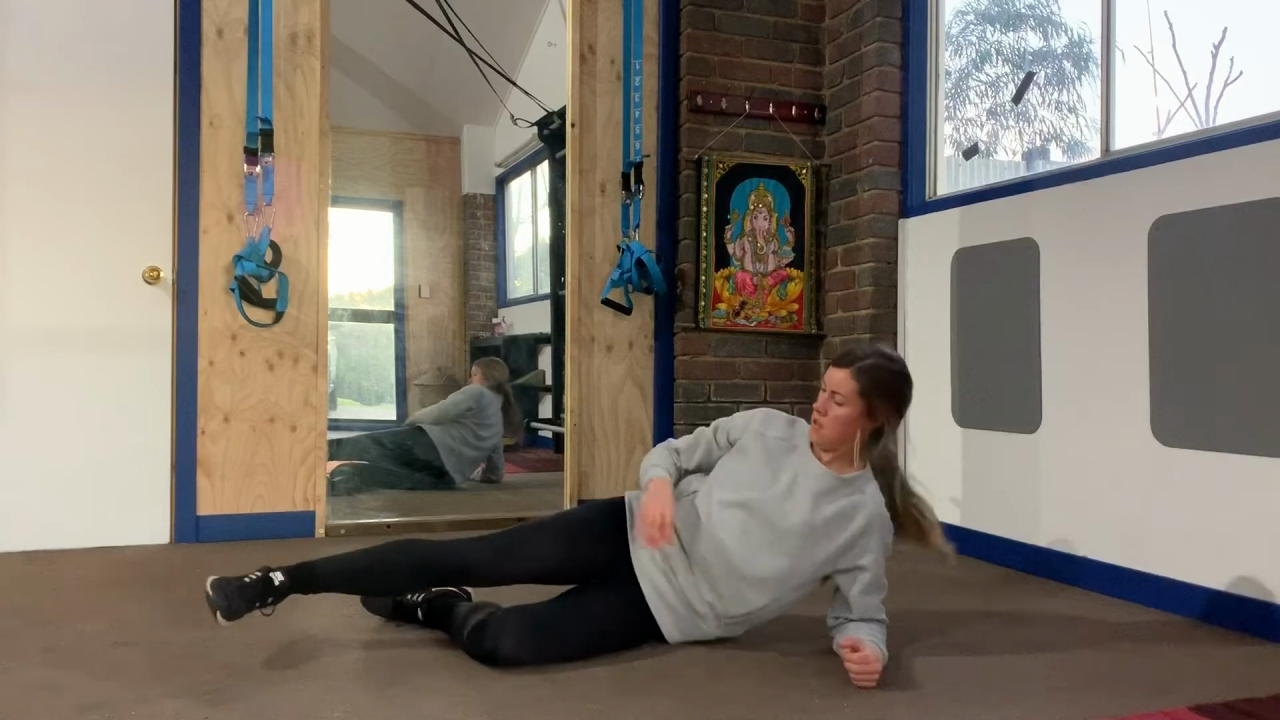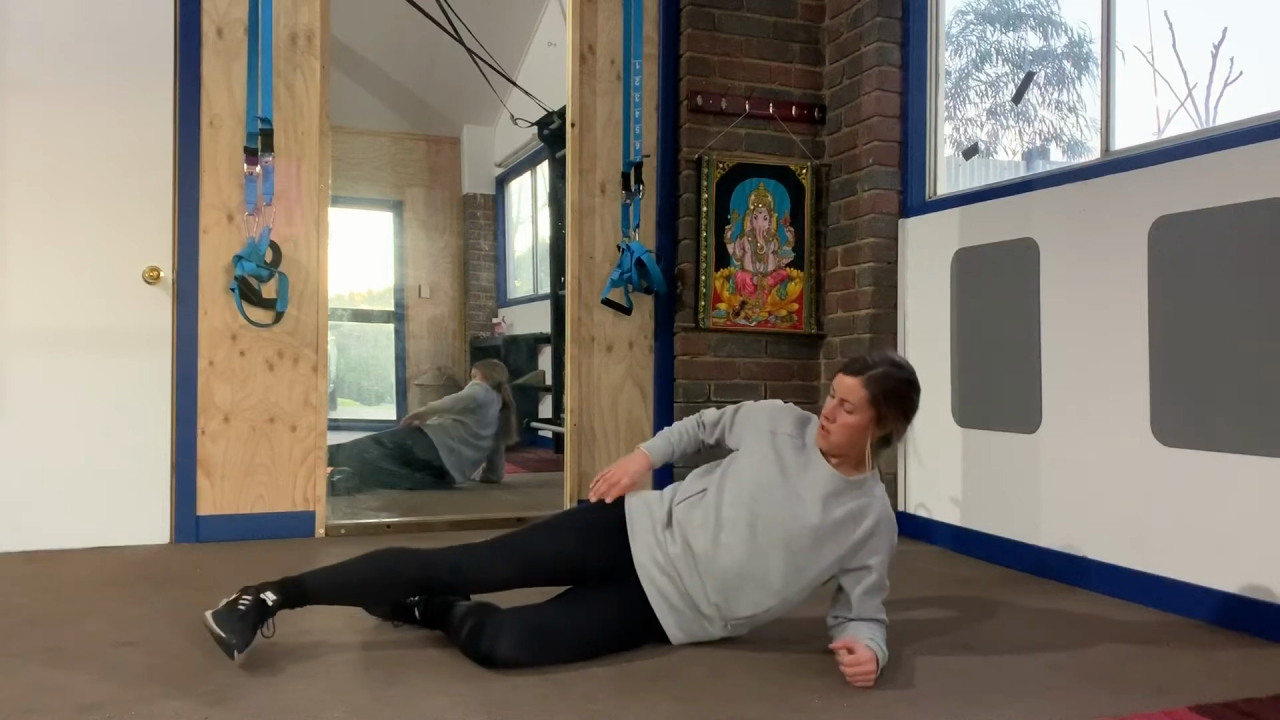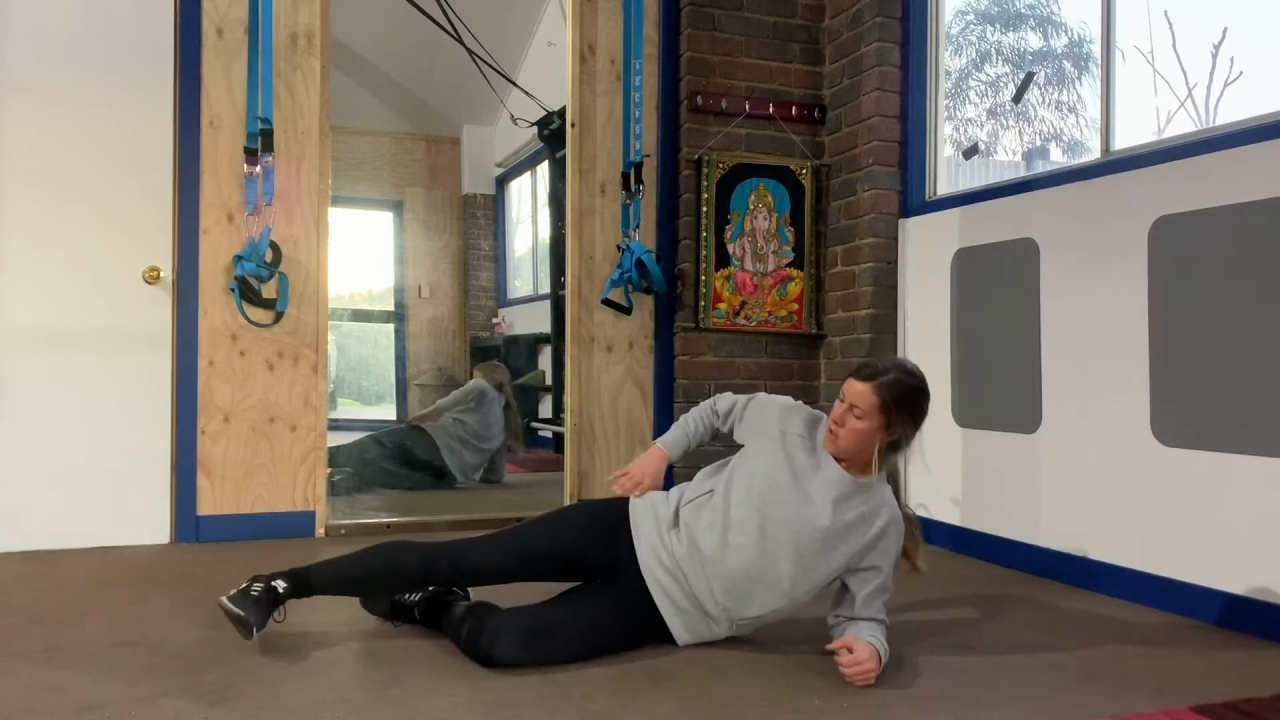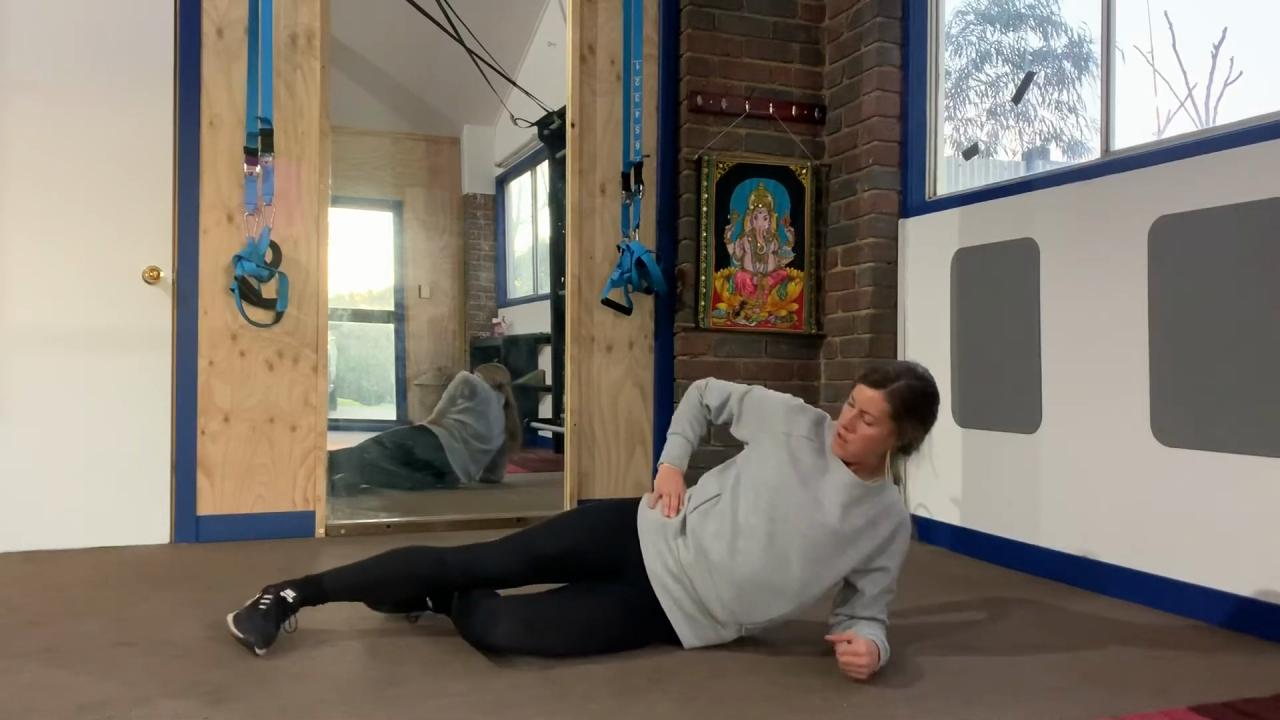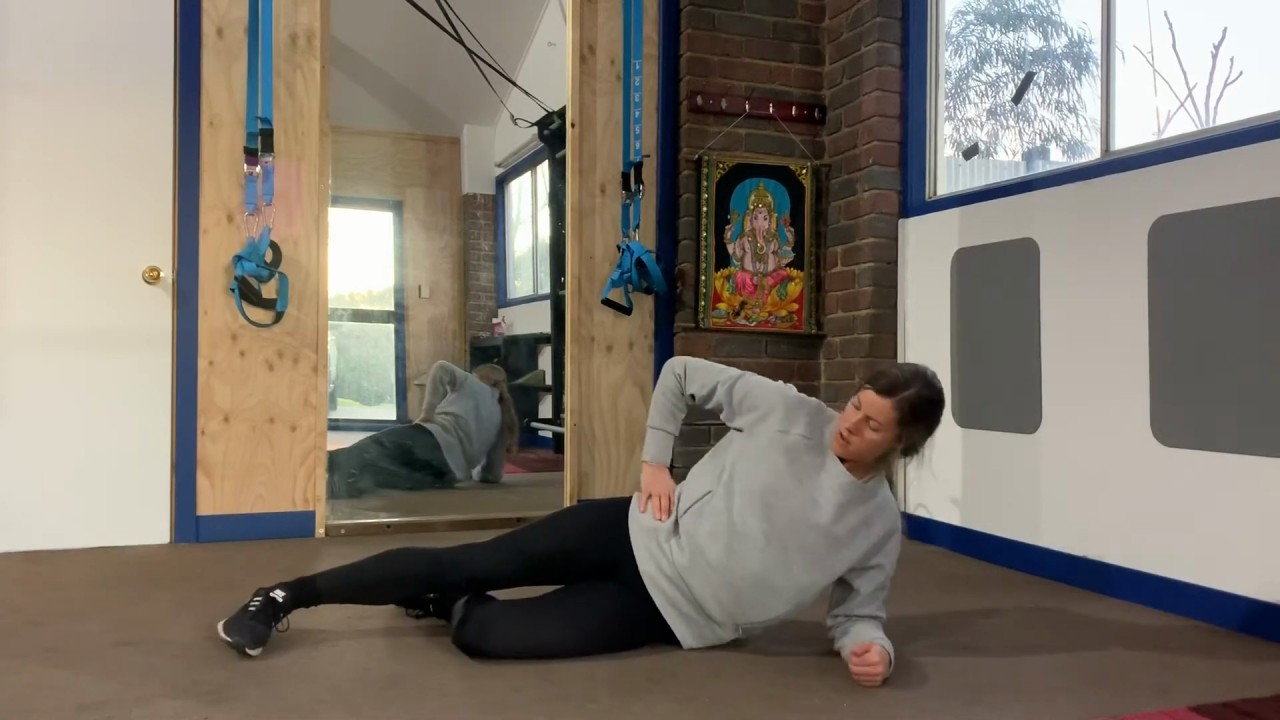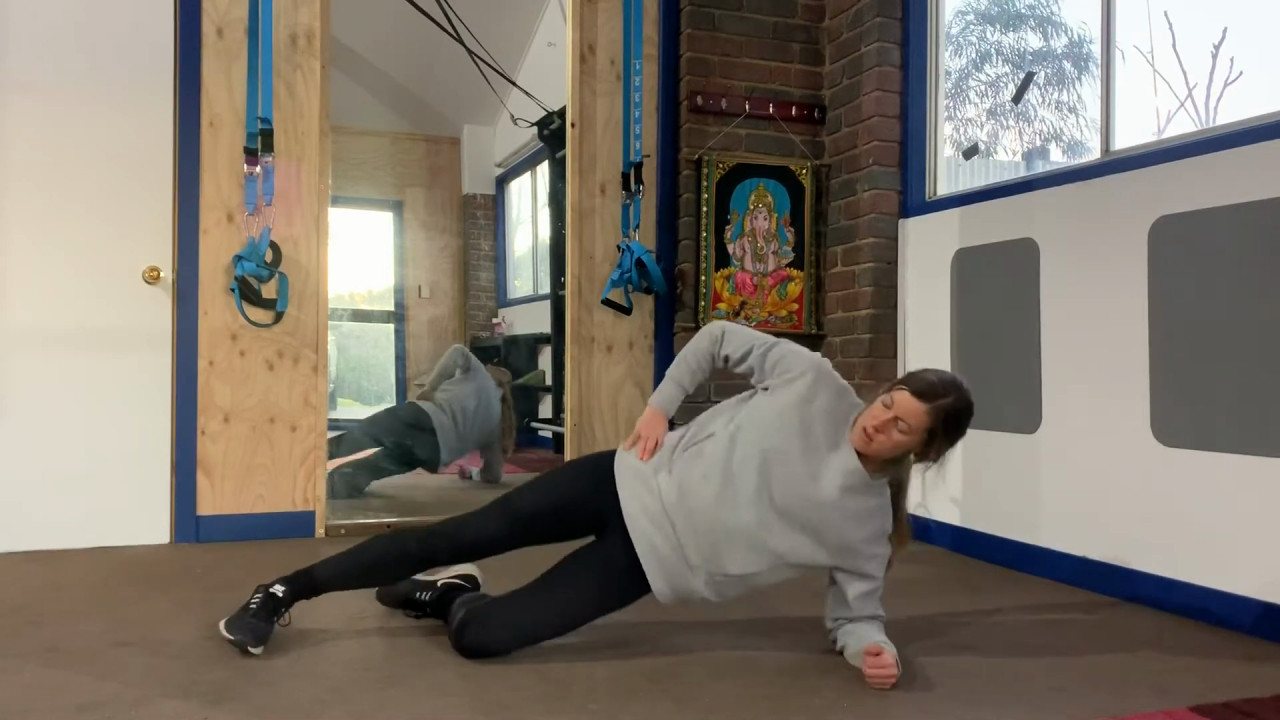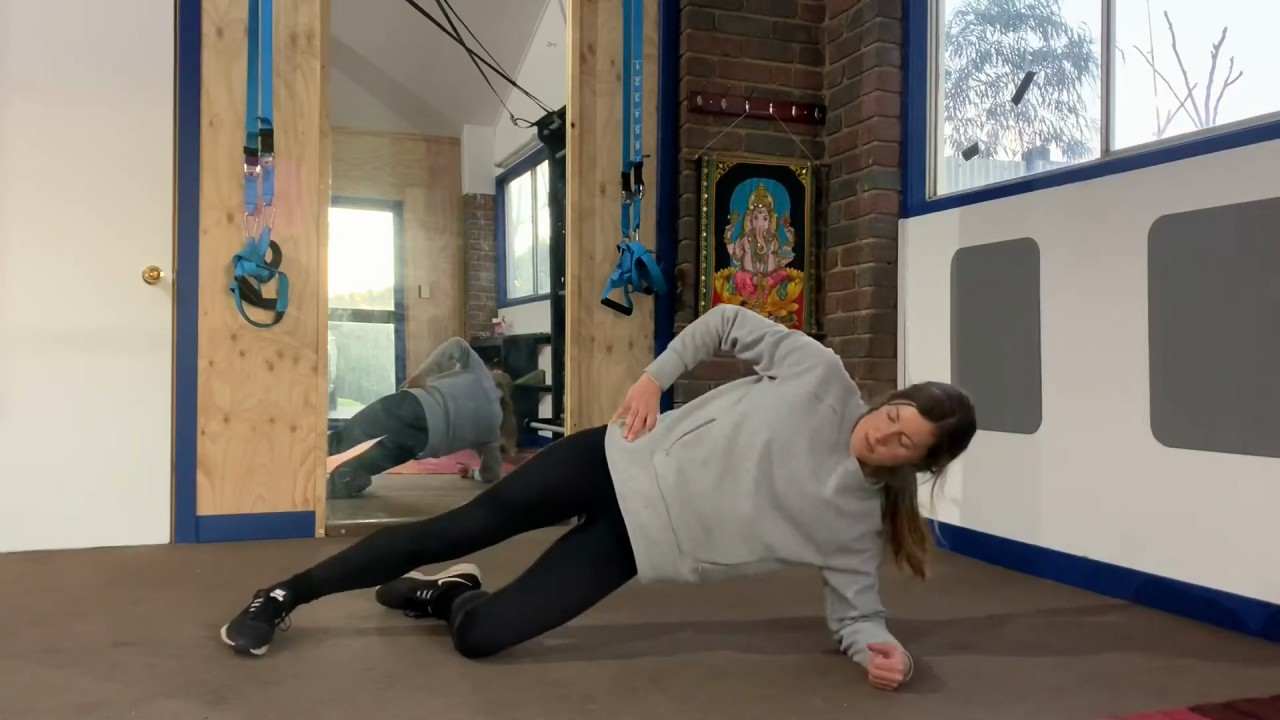
dt=0.4s
person 1, frame 1
left shoulder: (865, 519)
right shoulder: (767, 429)
left elbow: (861, 611)
right elbow: (673, 451)
left wrist: (866, 648)
right wrist: (659, 483)
left hip: (663, 611)
right hip: (632, 535)
left knee: (506, 642)
right knee: (468, 558)
left ankle: (440, 610)
right ankle: (283, 582)
person 1, frame 2
left shoulder: (870, 520)
right shoulder: (780, 423)
left elbow: (860, 612)
right elbow: (707, 423)
left wrist: (866, 649)
right wrist: (644, 454)
left hip: (665, 613)
right hip: (636, 534)
left knee: (504, 643)
right knee: (459, 566)
left ankle: (438, 613)
right ankle: (273, 598)
person 1, frame 3
left shoulder: (877, 522)
right shoulder: (791, 422)
left elbow: (861, 611)
right elbow: (720, 409)
left wrist: (867, 647)
right wrist: (660, 450)
left hip: (668, 610)
right hip: (641, 532)
left knee: (505, 642)
right knee: (464, 557)
left ankle: (435, 608)
right ankle: (284, 583)
person 1, frame 4
left shoulder: (886, 524)
right shoulder: (796, 422)
left elbow: (862, 611)
right elbow: (705, 394)
left wrist: (868, 645)
right wrist: (671, 465)
left hip: (673, 613)
right hip: (647, 536)
left knee: (503, 625)
right knee: (475, 562)
left ankle: (440, 600)
right ankle: (293, 594)
person 1, frame 5
left shoulder: (877, 524)
right shoulder: (789, 410)
left elbow: (856, 611)
right elbow: (680, 373)
left wrist: (871, 647)
right wrist: (654, 461)
left hip: (668, 613)
right hip: (641, 536)
left knee: (484, 633)
right knee: (471, 563)
left ankle: (449, 606)
right ankle: (284, 595)
person 1, frame 6
left shoulder: (868, 519)
right shoulder: (814, 381)
left elbow: (854, 609)
right elbow: (717, 338)
left wrist: (876, 649)
right wrist: (657, 407)
left hip: (653, 561)
right hip: (633, 486)
left knee: (483, 636)
right knee: (463, 535)
left ankle: (449, 598)
right ankle: (285, 591)
person 1, frame 7
left shoulder: (855, 519)
right shoulder: (821, 375)
left elbow: (855, 608)
right elbow: (728, 322)
left wrist: (884, 651)
right wrist: (653, 378)
left hip: (639, 539)
right hip: (622, 464)
left knee: (482, 635)
right knee: (460, 528)
left ankle: (449, 596)
right ankle: (283, 595)
person 2, frame 1
left shoulder: (477, 393)
right shoulder: (500, 425)
left elbow: (438, 414)
right elbow: (495, 474)
left wrist: (411, 421)
right wrist: (470, 472)
left hip: (430, 442)
right hip: (446, 474)
left knee: (358, 446)
right ankle: (351, 476)
person 2, frame 2
left shoulder: (482, 390)
right shoulder: (502, 422)
left elbow: (471, 397)
right elbow: (495, 474)
left wrist: (425, 411)
right wrist: (474, 471)
left hip: (429, 441)
right hip: (445, 474)
left knee: (360, 451)
right ankle: (350, 478)
person 2, frame 3
left shoulder: (485, 391)
right shoulder: (504, 427)
left elbow: (478, 388)
right elbow: (495, 475)
left wrist: (436, 409)
right wrist: (474, 471)
left hip: (429, 439)
right hip: (445, 474)
left knee: (363, 451)
right ankle: (350, 479)
person 2, frame 4
left shoulder: (483, 393)
right shoulder: (505, 427)
left elbow: (465, 378)
right elbow: (494, 475)
left wrist: (437, 416)
right wrist: (472, 470)
left hip: (431, 440)
right hip: (446, 473)
left knee: (365, 454)
person 2, frame 5
left shoulder: (473, 385)
right shoulder: (501, 420)
left elbow: (441, 368)
right elbow: (493, 475)
left wrist: (427, 413)
right wrist: (470, 470)
left hip: (428, 438)
right hip: (445, 471)
left knee: (362, 453)
person 2, frame 6
left shoulder: (479, 375)
right shoulder: (498, 417)
left elbow: (458, 352)
right elbow: (493, 475)
left wrist: (429, 388)
left hip: (422, 417)
right hip: (434, 450)
left knee: (353, 440)
right ankle: (342, 479)
person 2, frame 7
left shoulder: (479, 373)
right shoulder: (493, 418)
left elbow: (457, 345)
right elbow: (492, 475)
left wrist: (422, 374)
right wrist: (474, 473)
left hip: (412, 404)
right hip: (422, 434)
left knee: (345, 437)
right ankle: (346, 478)
